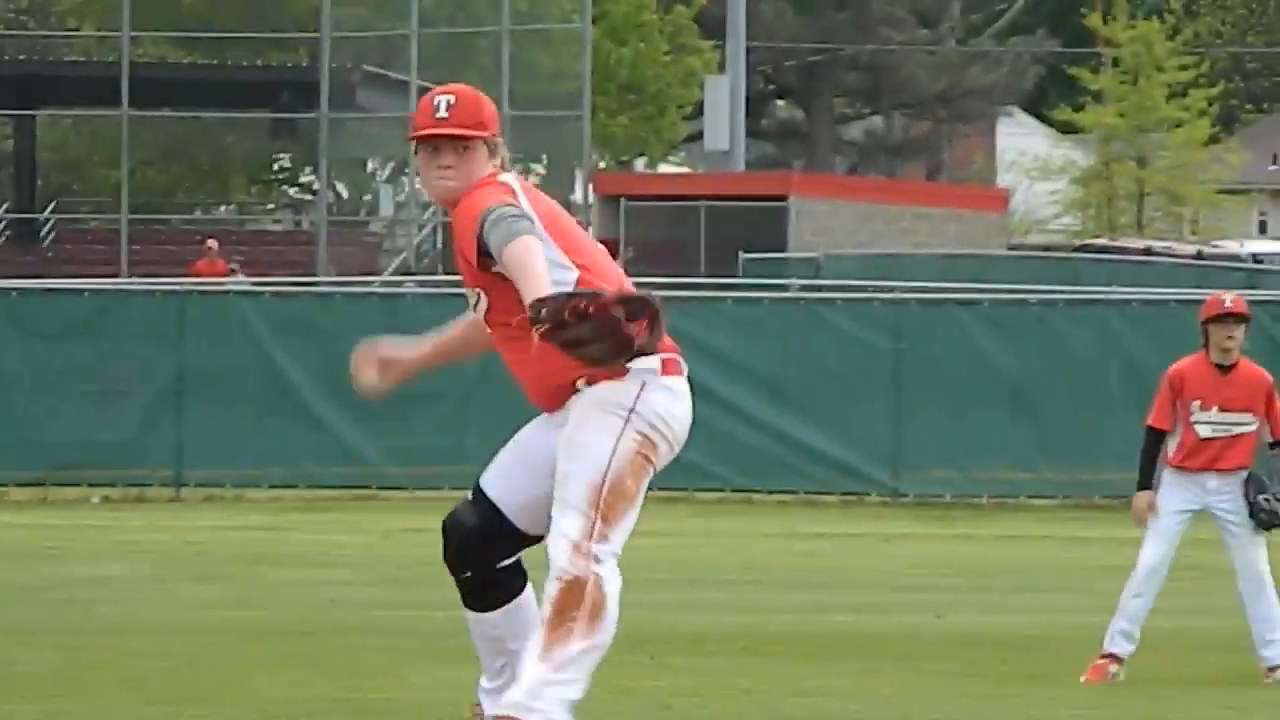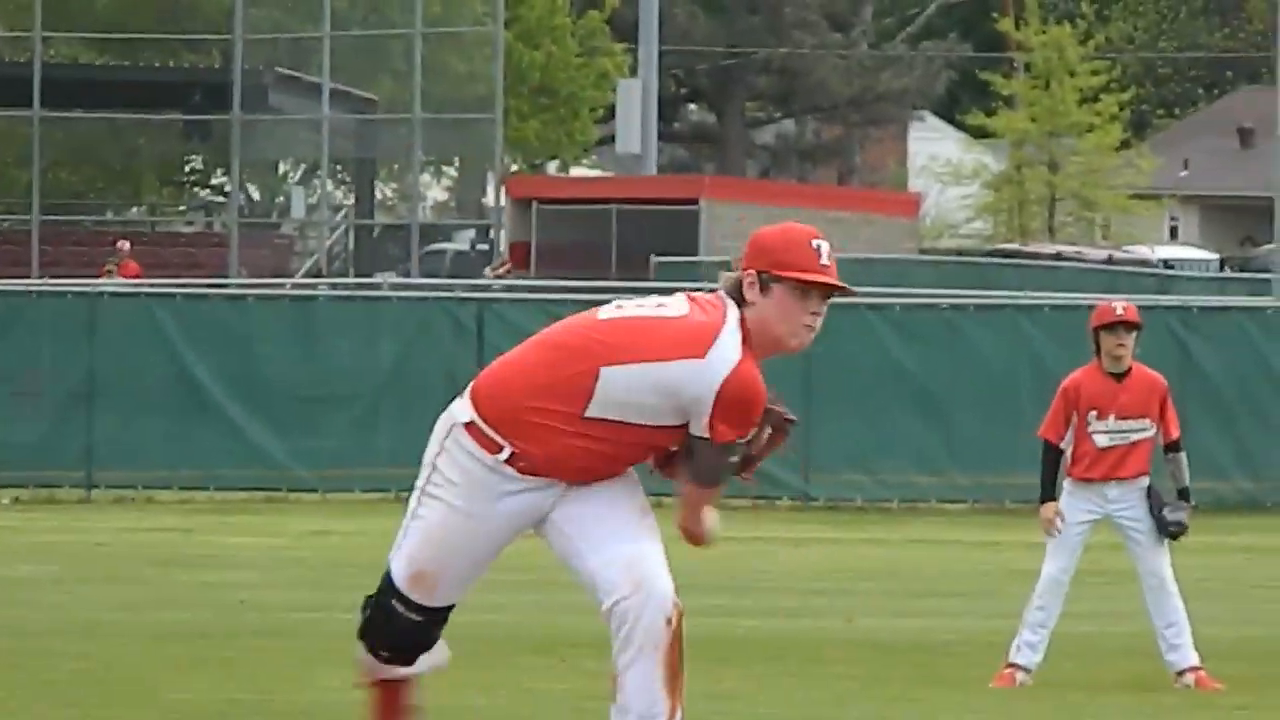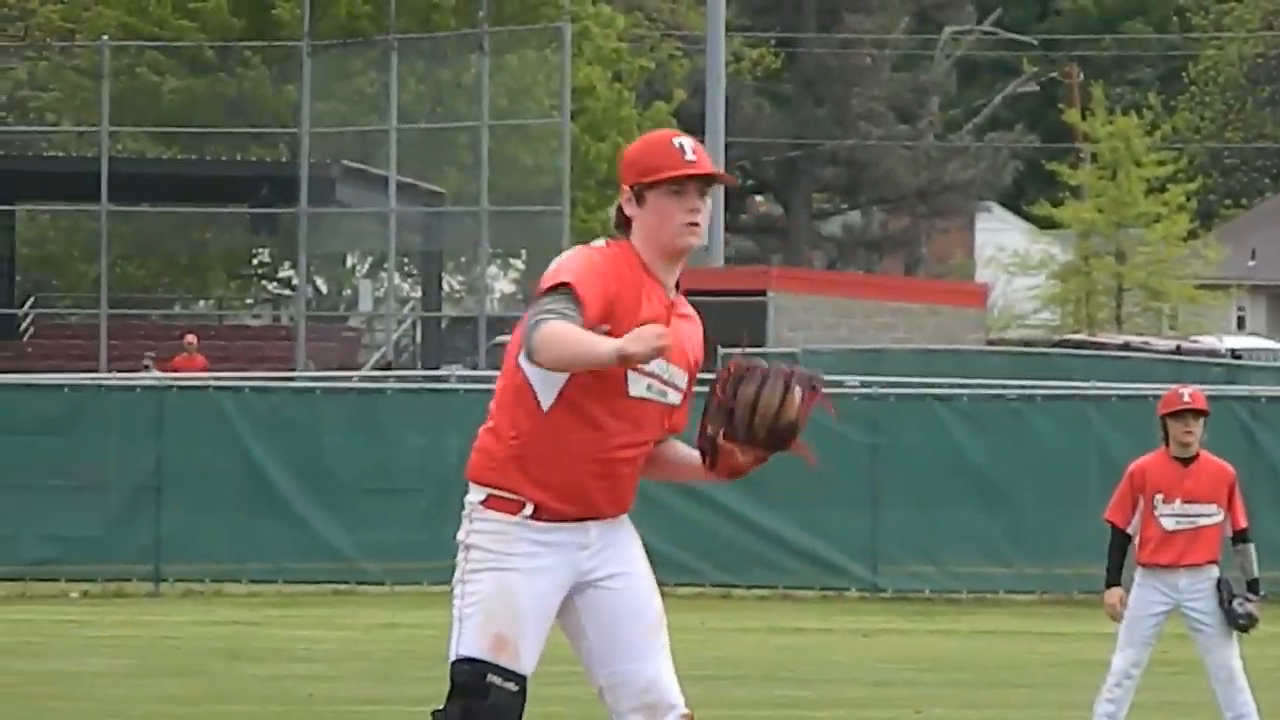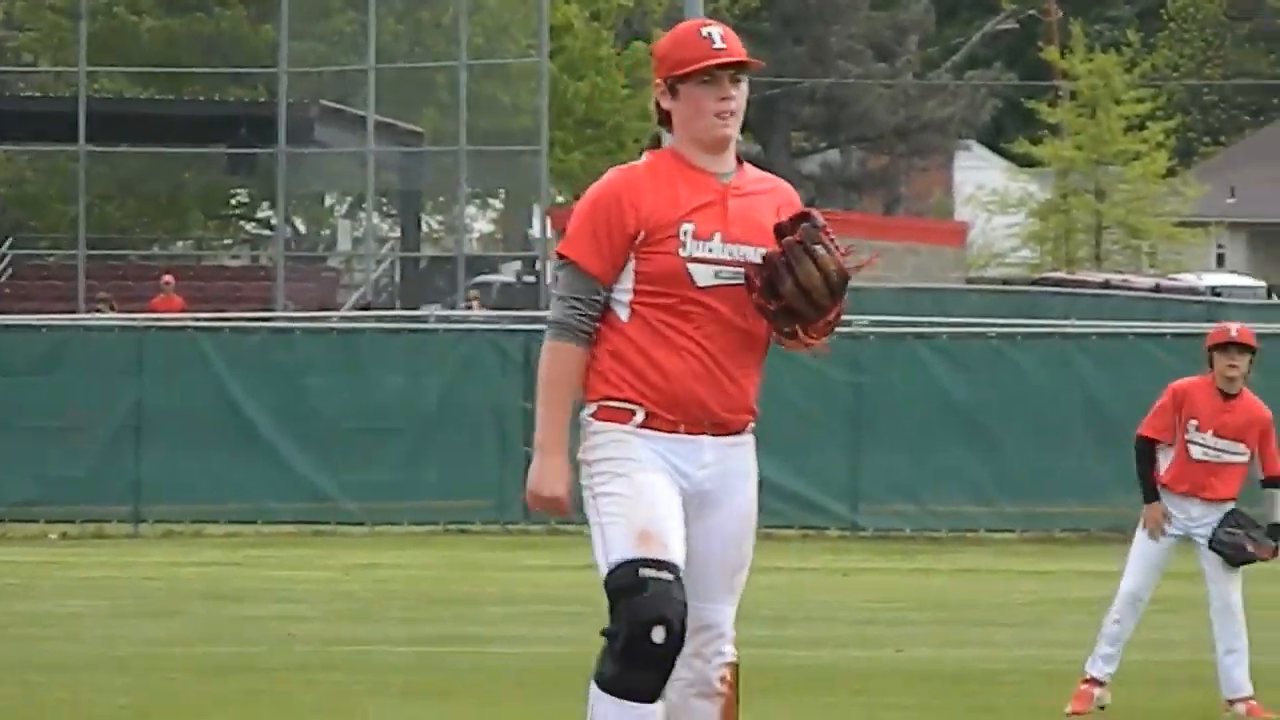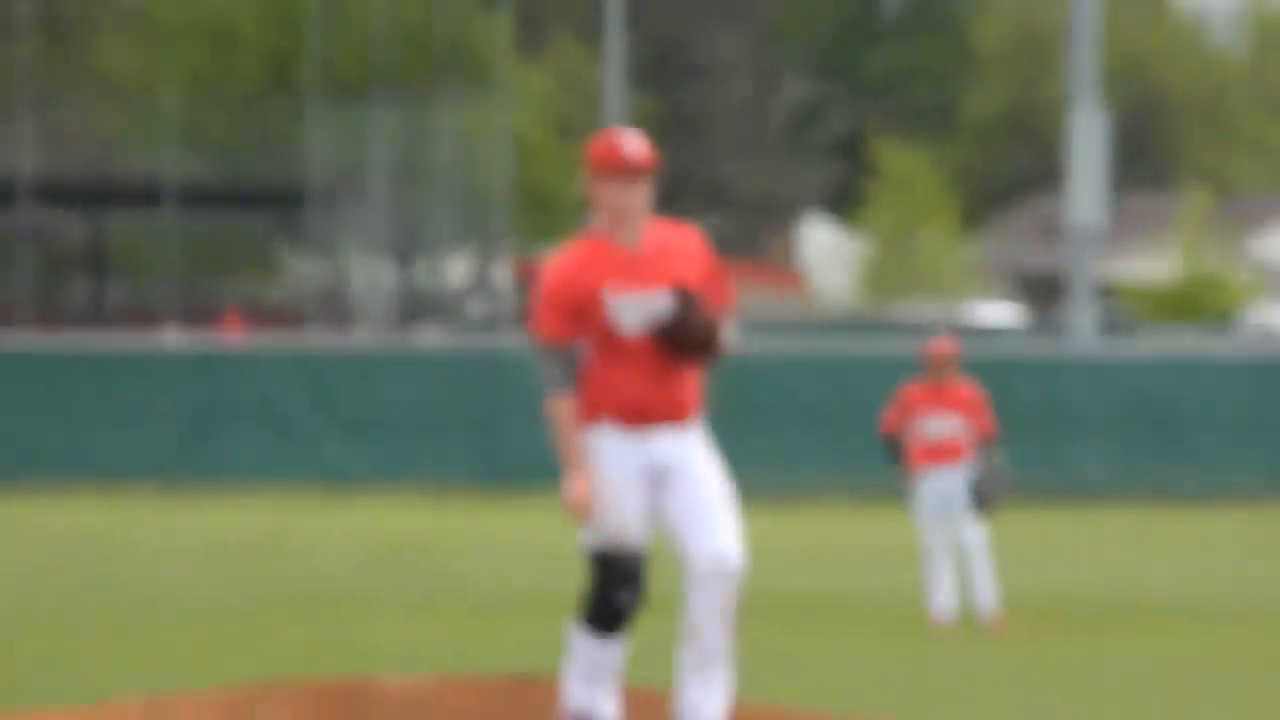
dt=0.7s
person 1, frame 1
left shoulder: (489, 199)
right shoulder: (480, 222)
left elbow: (515, 236)
right elbow: (492, 318)
left wrist: (540, 297)
right wrist: (415, 357)
left hip: (629, 393)
right hip: (575, 409)
left knee: (578, 554)
right knee: (475, 539)
person 1, frame 2
left shoulder: (702, 319)
right shoulder: (737, 380)
right elbow: (705, 474)
right wrist: (691, 517)
right hip: (490, 455)
left knee: (649, 604)
right knee: (405, 625)
right ankle: (389, 667)
person 1, frame 3
left shoulder: (687, 327)
right shoulder: (592, 269)
right elbow: (547, 338)
left wrist: (712, 464)
right wrist: (614, 349)
left hip: (607, 534)
right hip: (516, 528)
person 1, frame 4
left shoulder: (779, 201)
right shoulder: (623, 193)
right elbow: (568, 328)
right wrist: (550, 452)
left hip: (731, 451)
right hip: (635, 442)
left knee: (710, 643)
right knee: (652, 621)
person 1, frame 5
left shoulder: (690, 247)
right shoulder: (570, 271)
left elbow: (717, 322)
right elbow: (559, 379)
left wrist: (708, 336)
right wrist: (578, 471)
left hip: (684, 439)
right hip: (612, 444)
left knee: (719, 564)
right knee: (617, 585)
person 2, frame 1
right shoulder: (1179, 374)
right elbow: (1155, 431)
right wrist: (1143, 486)
left hip: (1232, 485)
right hip: (1179, 482)
right knee: (1150, 566)
right ankle: (1112, 654)
person 2, frame 2
left shoulder: (1154, 384)
right shoulder: (1075, 385)
left elbow: (1172, 443)
right elbow: (1053, 442)
left wrist: (1183, 496)
right wrist: (1047, 498)
left hip: (1134, 492)
right hip: (1081, 492)
left knee: (1160, 578)
right knee: (1053, 577)
left ankle: (1187, 666)
right ankle: (1019, 663)
person 2, frame 3
left shoulder: (1223, 473)
right shoulder: (1142, 471)
left elbow: (1241, 533)
right elbow: (1121, 530)
left wrist: (1253, 588)
right wrist: (1112, 585)
left hip: (1204, 581)
right hip: (1151, 581)
left knee: (1228, 669)
right knee: (1125, 668)
person 2, frame 4
right shoulder: (1184, 392)
right elbow: (1146, 443)
right wrist: (1151, 501)
left hip: (1220, 514)
right hip: (1169, 506)
left knee: (1228, 604)
right knee: (1132, 594)
right ankle: (1096, 680)
person 2, frame 5
left shoulder: (971, 393)
right shoulder: (910, 395)
left elbow: (986, 435)
right elbow: (890, 430)
left wrist: (983, 470)
right wrist: (906, 462)
left hip: (961, 473)
right hip: (927, 477)
left knee: (973, 539)
right knee: (933, 543)
left ankle: (987, 608)
right ankle: (942, 609)
